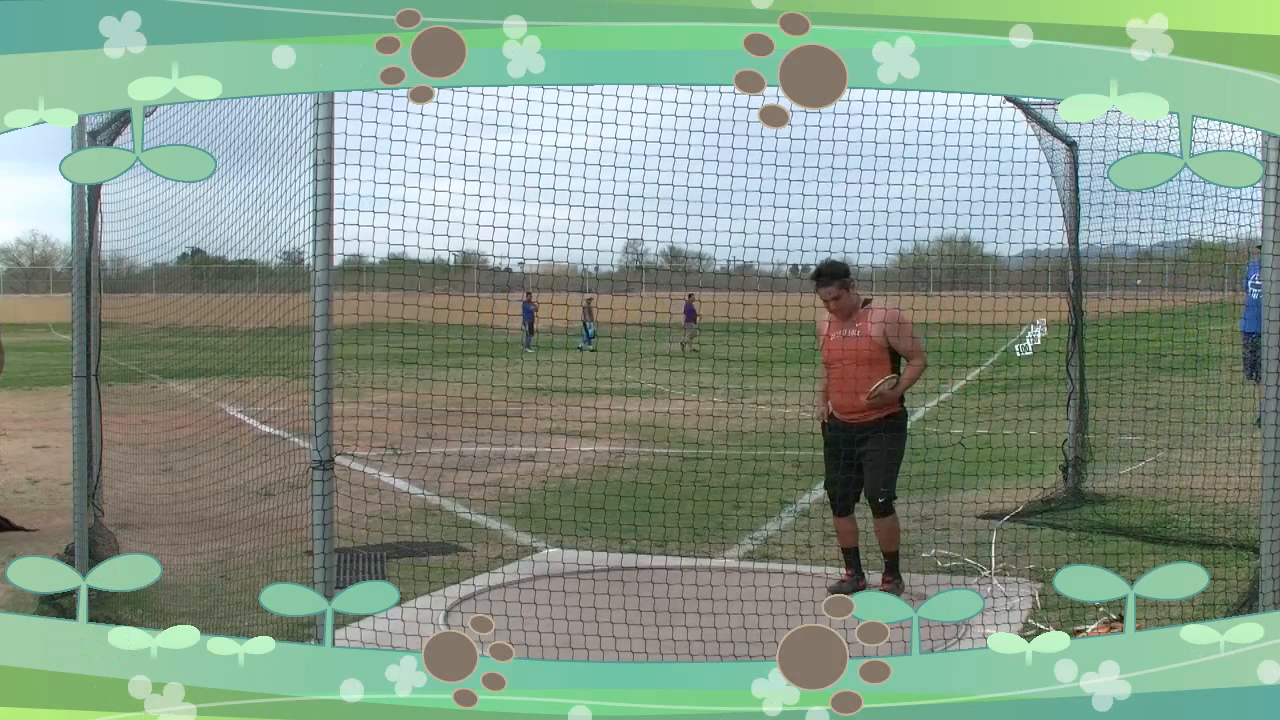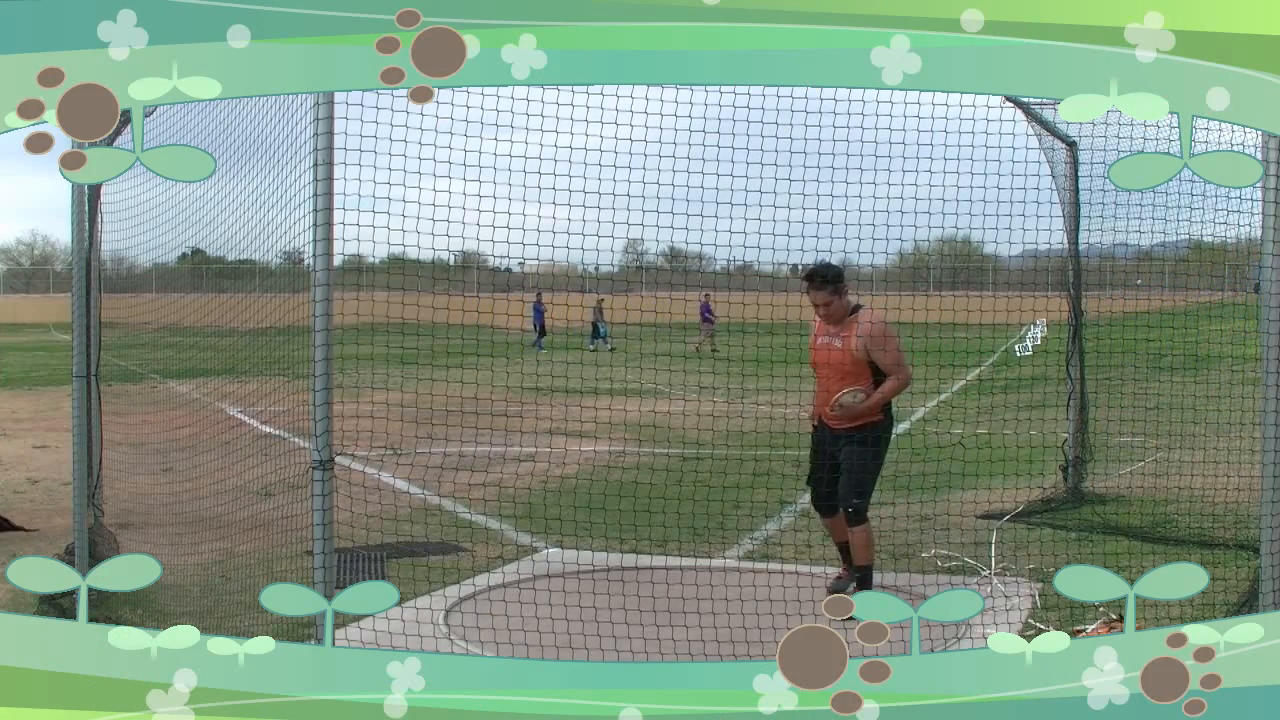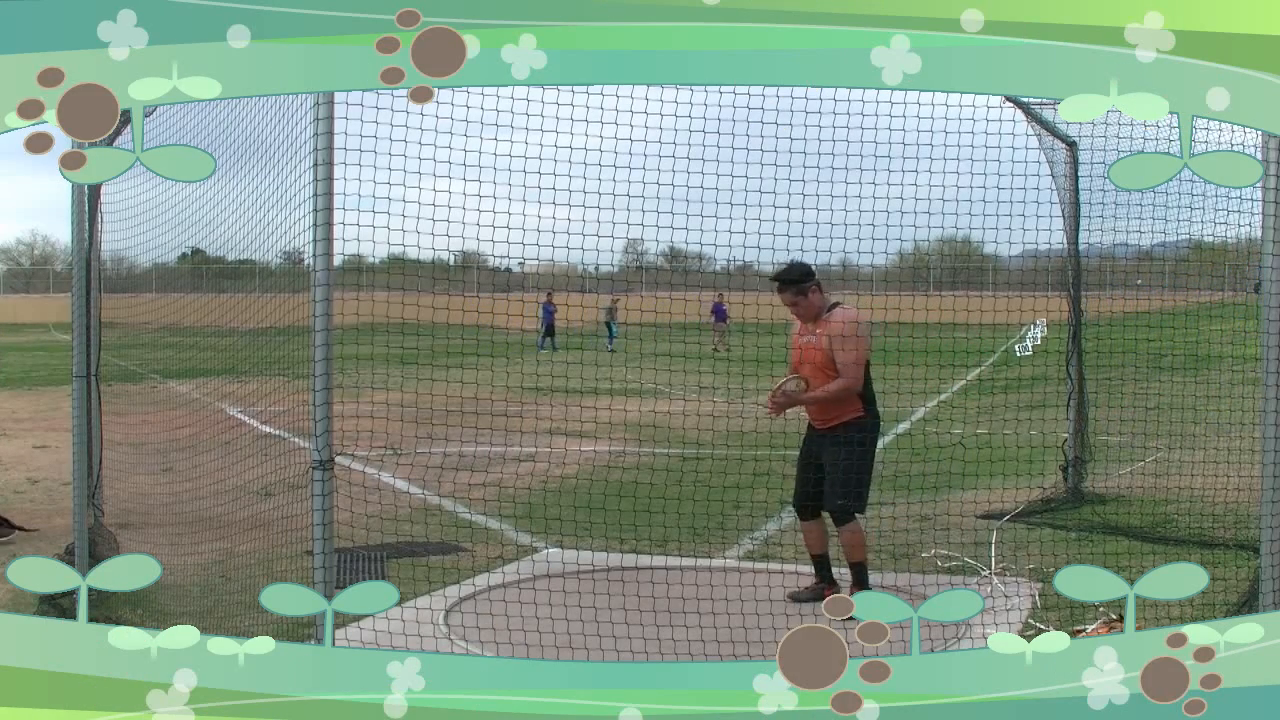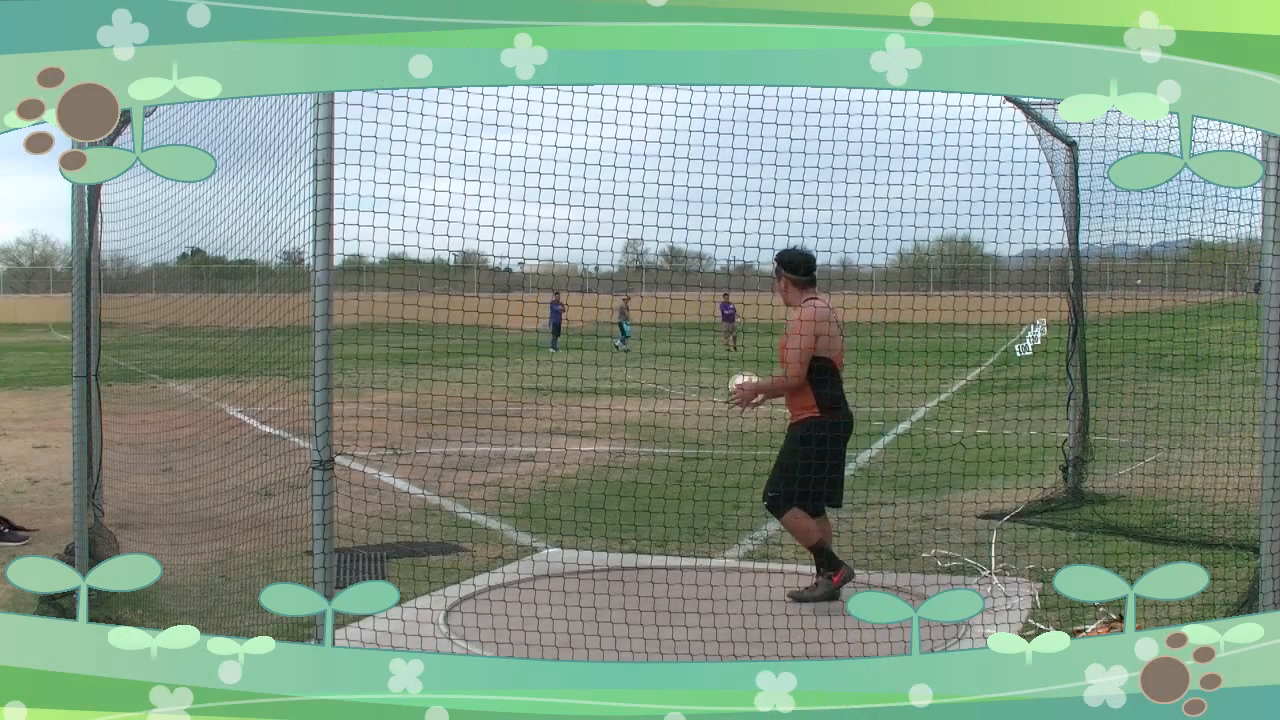
dt=0.5s
person 1, frame 1
left shoulder: (885, 317)
right shoulder: (824, 325)
left elbow: (918, 360)
left wrist: (895, 393)
right wrist: (822, 401)
left hip: (883, 424)
right hip: (840, 426)
left knee: (879, 499)
right knee: (839, 502)
left ankle: (892, 575)
right ankle: (853, 573)
person 1, frame 2
left shoulder: (872, 325)
right shoulder: (818, 324)
left elbow: (901, 376)
left wrist: (864, 407)
right wrist: (817, 404)
left hip: (867, 431)
right hip: (828, 428)
left knee: (853, 508)
right knee: (823, 502)
left ankle: (865, 591)
right ankle: (849, 566)
person 1, frame 3
left shoulder: (846, 321)
right shoulder: (801, 326)
left elbow: (852, 382)
left wrist: (799, 399)
right wrist: (786, 396)
left hip: (853, 428)
right hip: (819, 428)
left knee: (841, 509)
right knee: (806, 506)
left ankle: (860, 587)
right ankle: (825, 582)
person 1, frame 4
left shoulder: (807, 315)
right shoulder: (818, 311)
left elbow: (794, 378)
left wrist: (756, 389)
right wrist: (765, 392)
left hip: (819, 424)
right hip: (820, 422)
left knee: (779, 499)
right knee: (809, 504)
left ankle: (834, 569)
right ankle: (827, 578)
